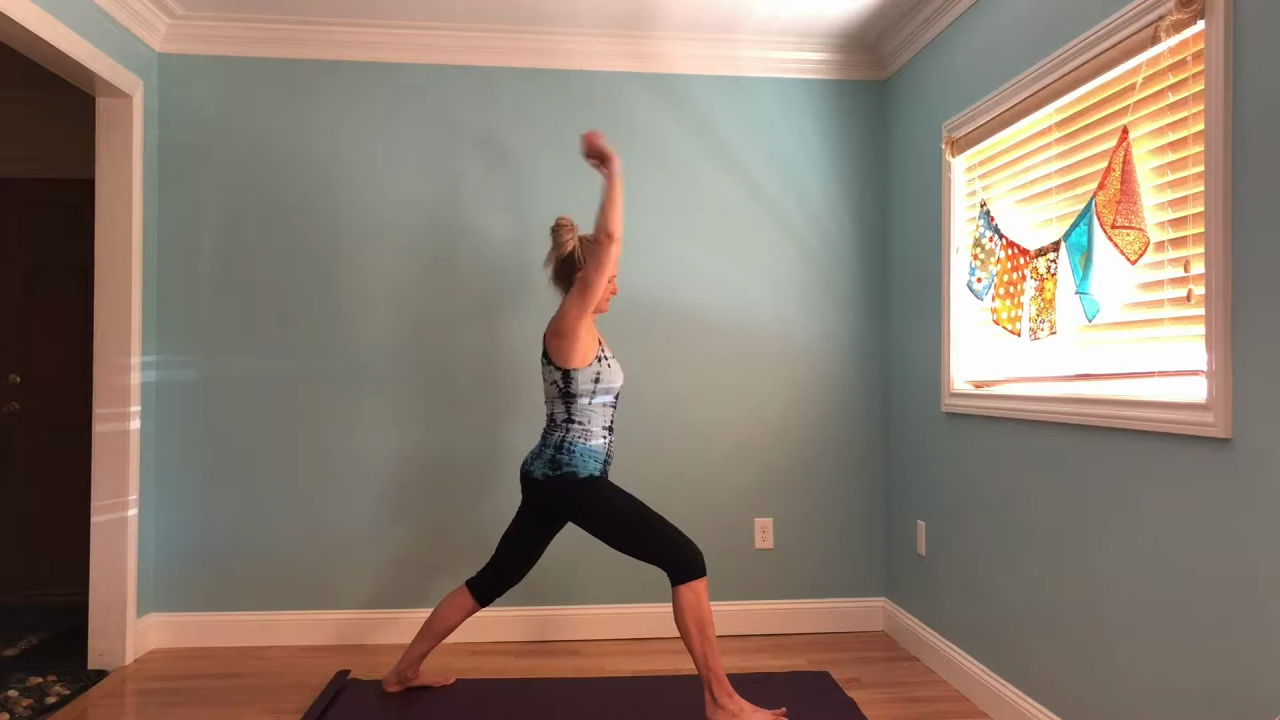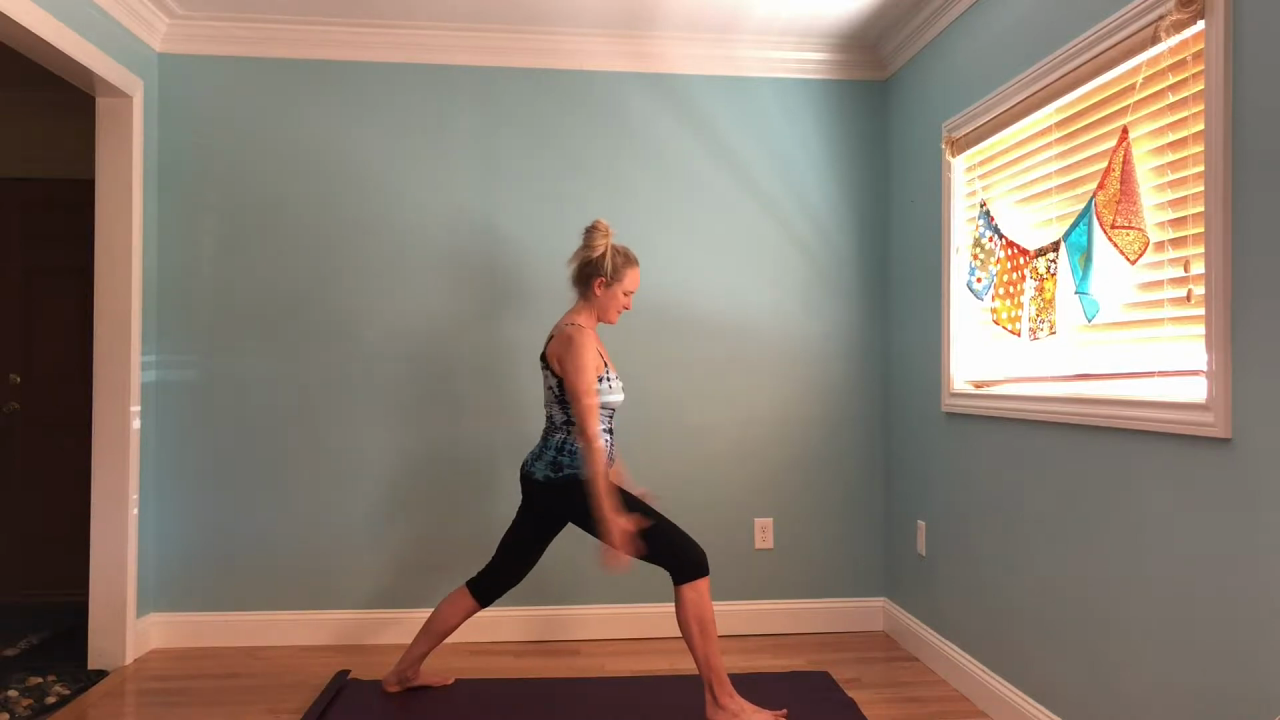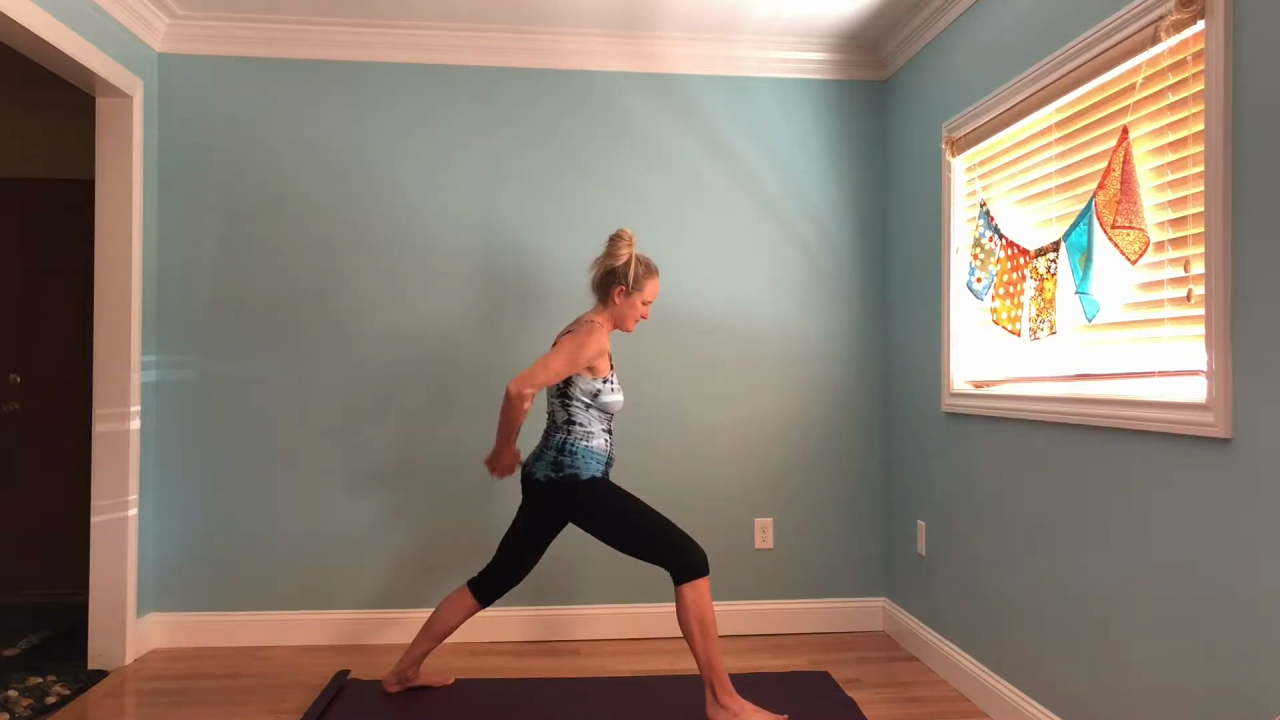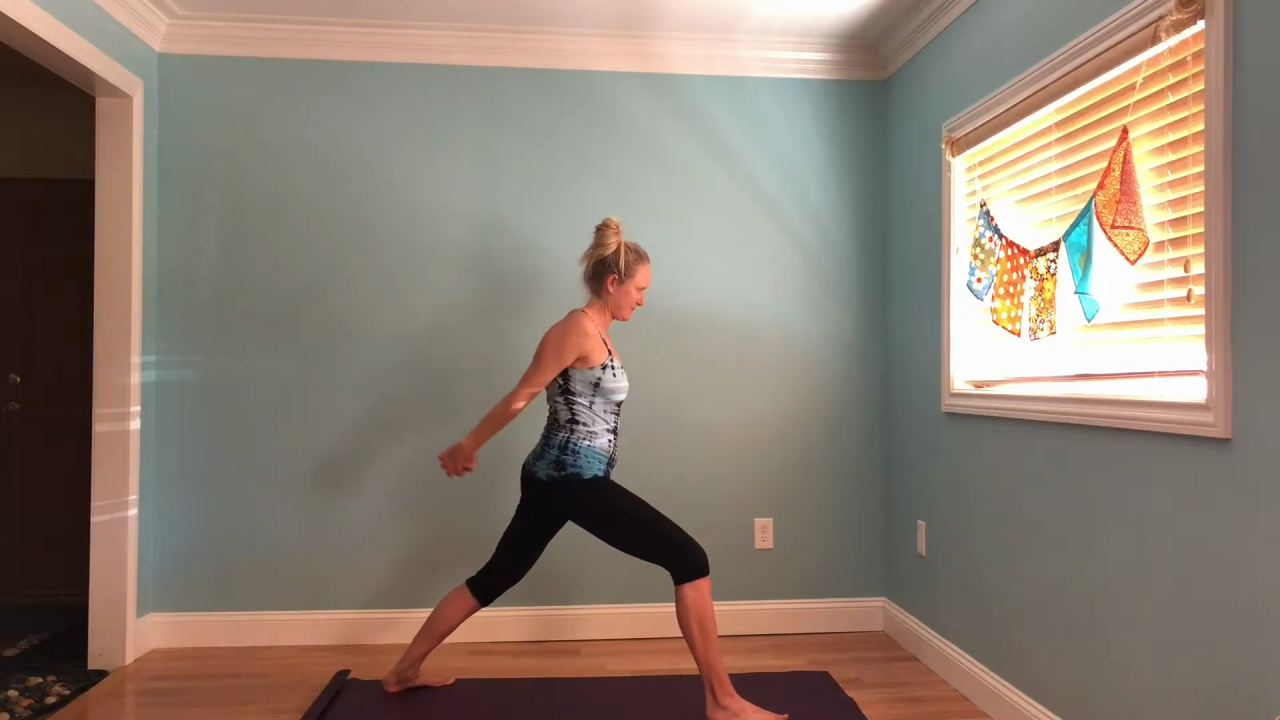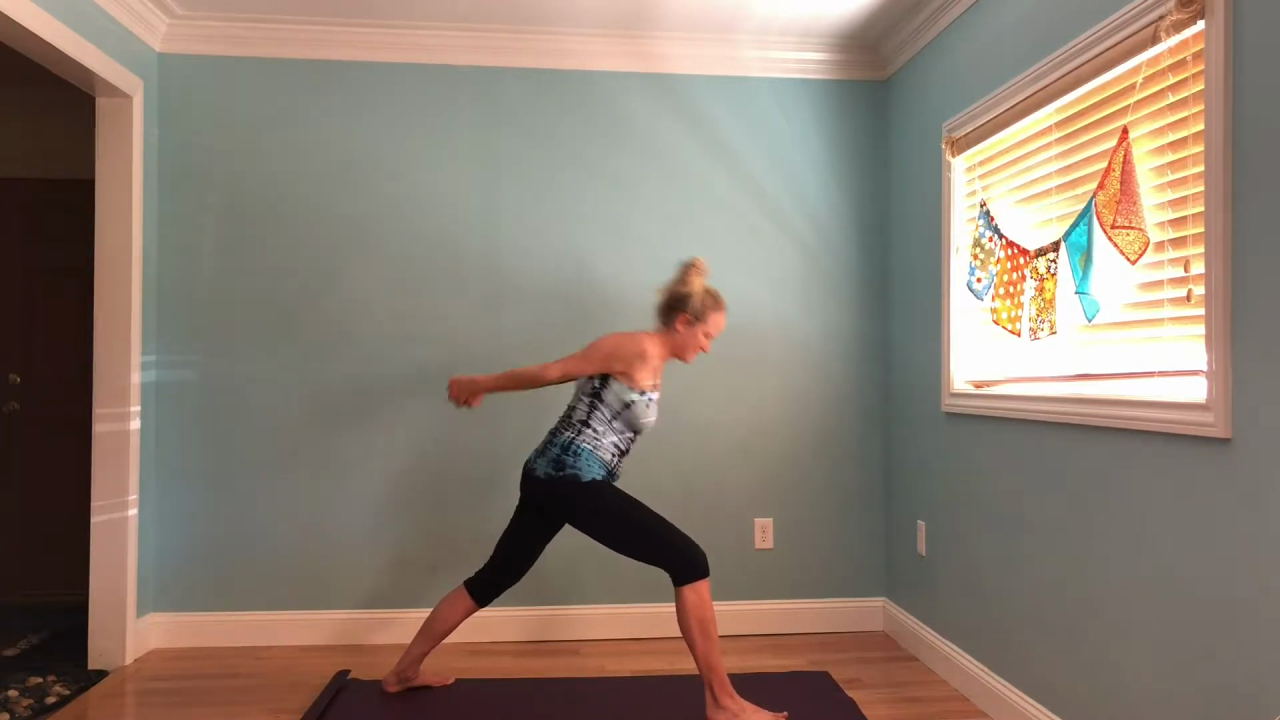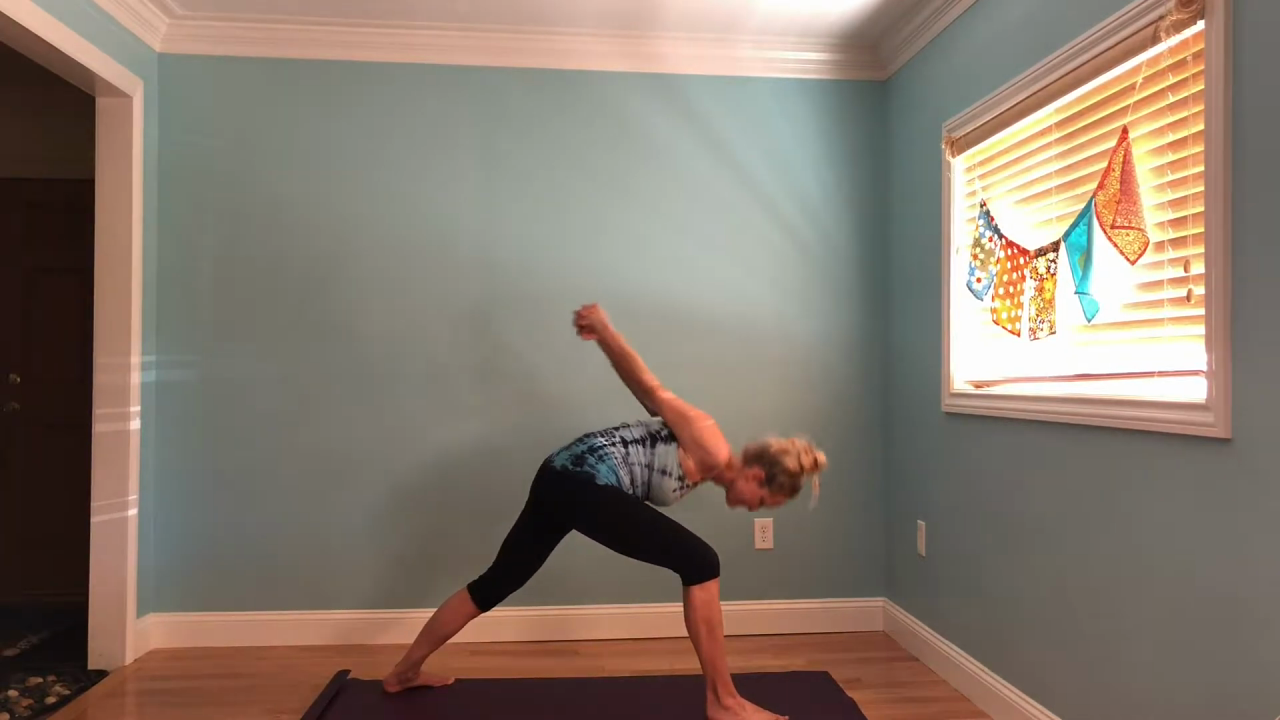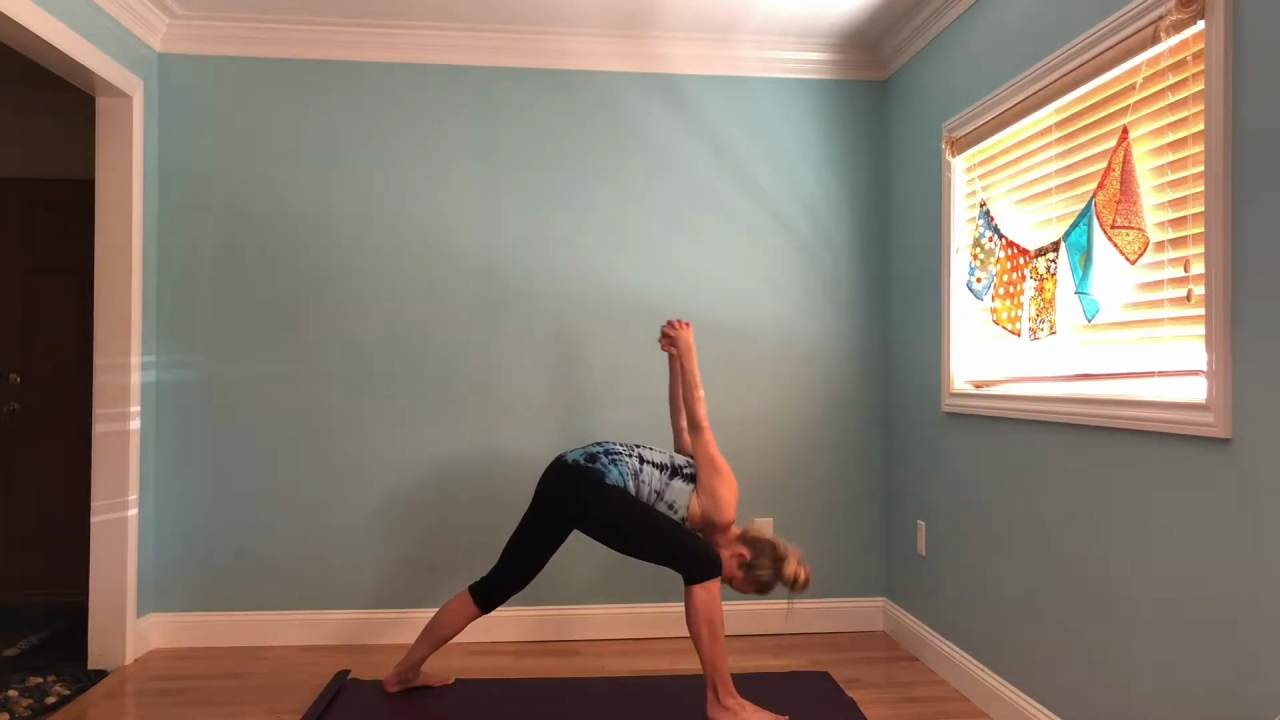
dt=0.7s
person 1, frame 1
left shoulder: (577, 329)
right shoulder: (571, 325)
left elbow: (603, 248)
right elbow: (611, 243)
left wrist: (610, 174)
right wrist: (611, 169)
left hip: (554, 476)
right hip: (573, 479)
left knee: (494, 578)
right knee: (686, 561)
left ankle: (403, 670)
person 1, frame 2
left shoulder: (579, 334)
right shoulder: (576, 338)
right elbow: (588, 432)
left wrist: (618, 483)
right wrist: (608, 513)
left hip: (552, 476)
right hip: (569, 480)
left knee: (494, 579)
right knee: (689, 561)
left ankle: (405, 670)
person 1, frame 3
left shoulder: (586, 334)
right shoulder: (592, 337)
left elbow: (528, 390)
right elbow: (520, 389)
left wrist: (505, 449)
right wrist: (506, 448)
left hip: (554, 477)
right hip: (575, 480)
left knee: (495, 578)
right knee: (688, 560)
left ankle: (404, 670)
person 1, frame 4
left shoulder: (595, 332)
right shoulder: (578, 328)
left elbow: (526, 397)
right elbow: (521, 395)
left wrist: (471, 447)
right wrist: (468, 446)
left hip: (556, 475)
right hip: (575, 478)
left knee: (494, 577)
right knee: (689, 560)
left ankle: (405, 670)
person 1, frame 5
left shoulder: (651, 362)
right shoulder: (640, 349)
left elbow: (558, 373)
right elbow: (551, 372)
right wrist: (483, 385)
left hip: (553, 476)
right hip: (573, 478)
left knee: (493, 578)
right knee: (689, 562)
left ankle: (403, 670)
person 1, frame 6
left shoulder: (704, 454)
right shoulder: (715, 452)
left elbow: (648, 391)
right elbow: (651, 389)
left wrist: (601, 332)
right wrist: (603, 329)
left hip: (563, 477)
right hip: (585, 481)
left knee: (496, 581)
right knee: (700, 564)
left ankle: (405, 671)
person 1, frame 7
left shoulder: (709, 496)
right shoulder: (721, 510)
left elbow: (685, 424)
right elbow: (697, 426)
right wrist: (685, 351)
left hip: (569, 475)
right hip: (589, 483)
left knee: (499, 583)
right knee: (700, 565)
left ankle: (405, 671)
